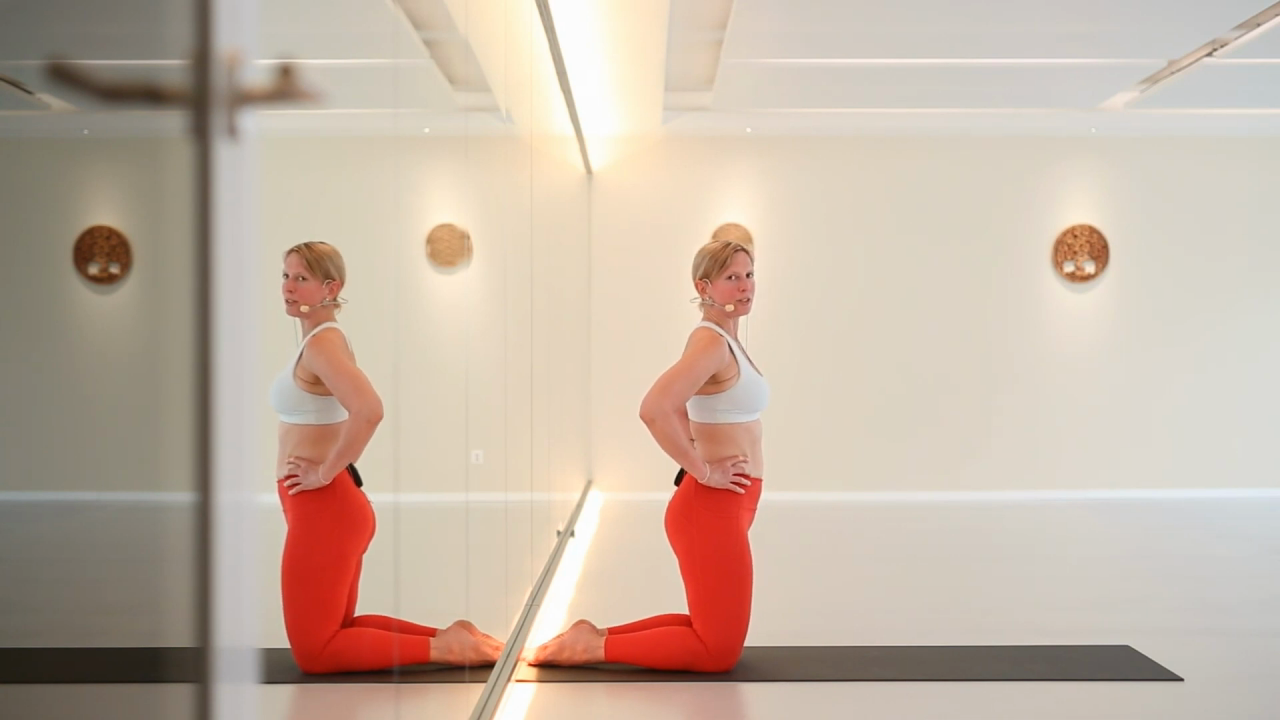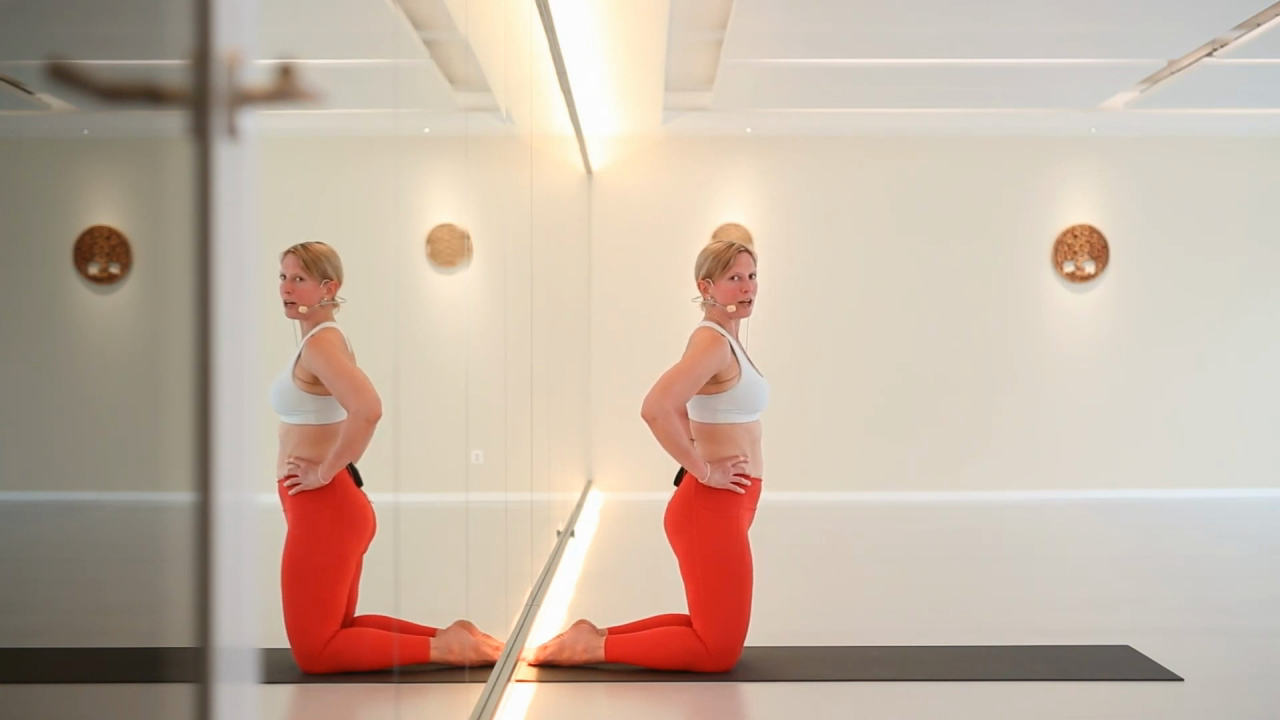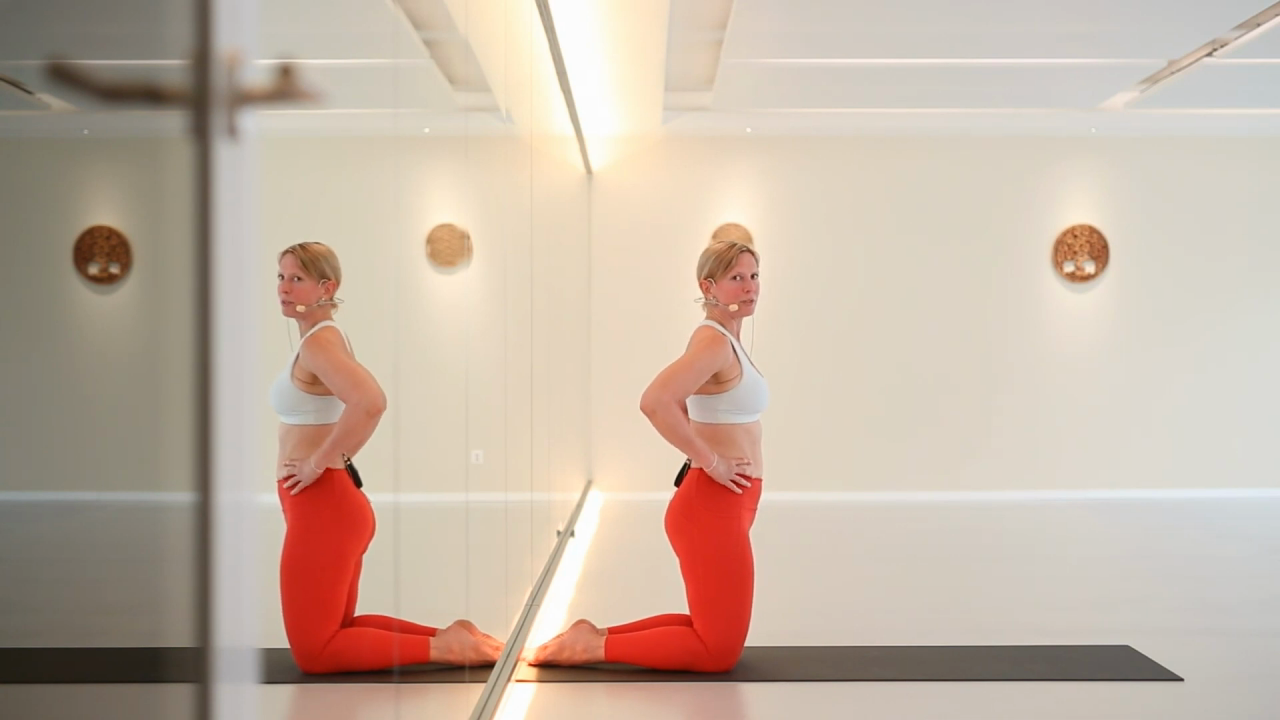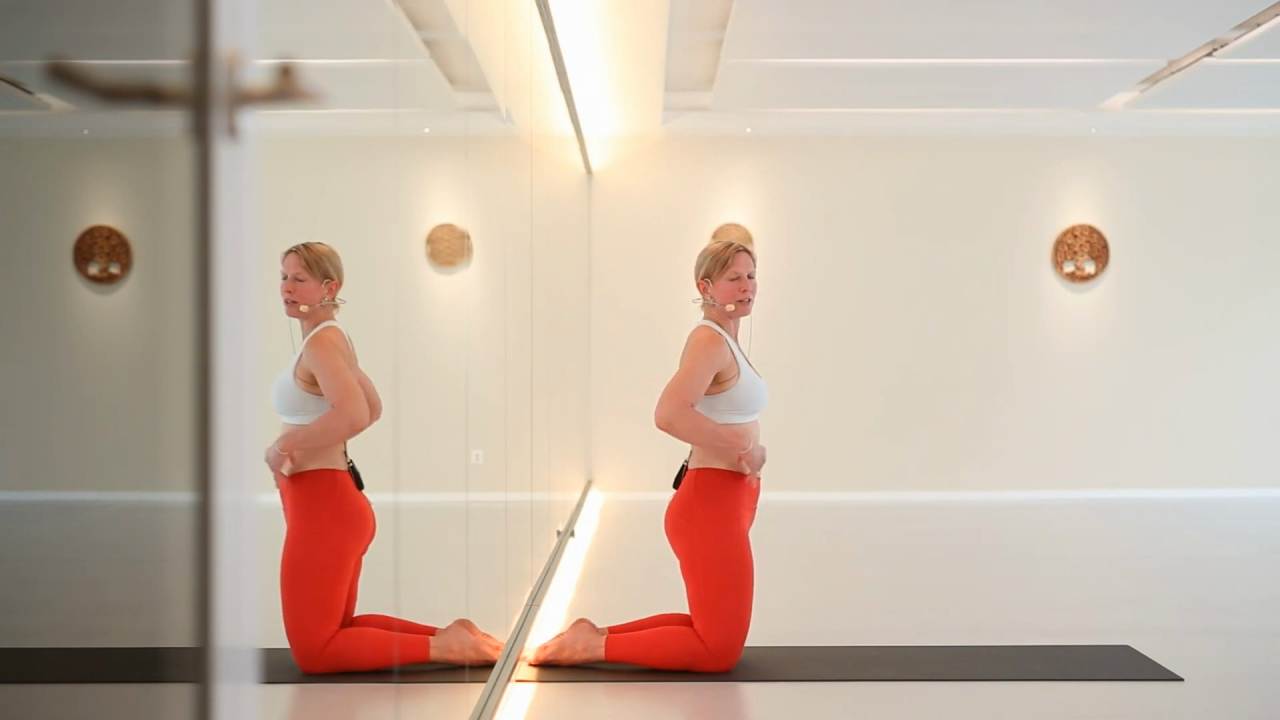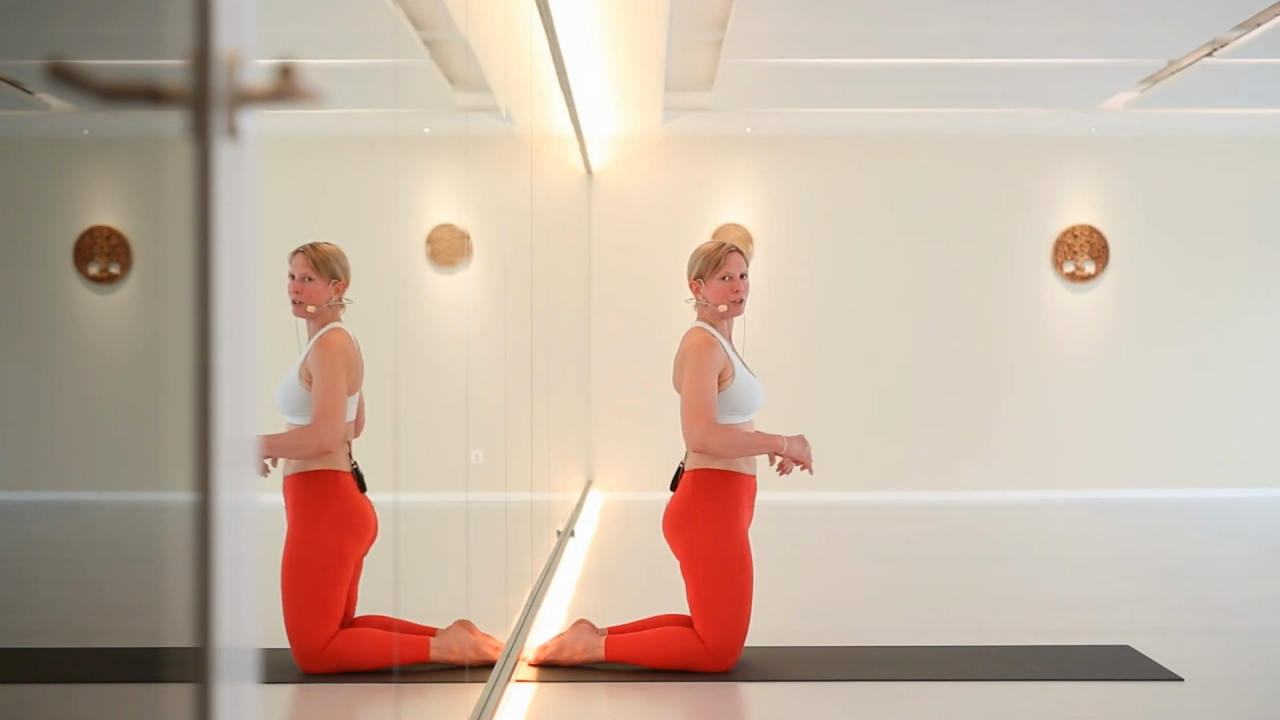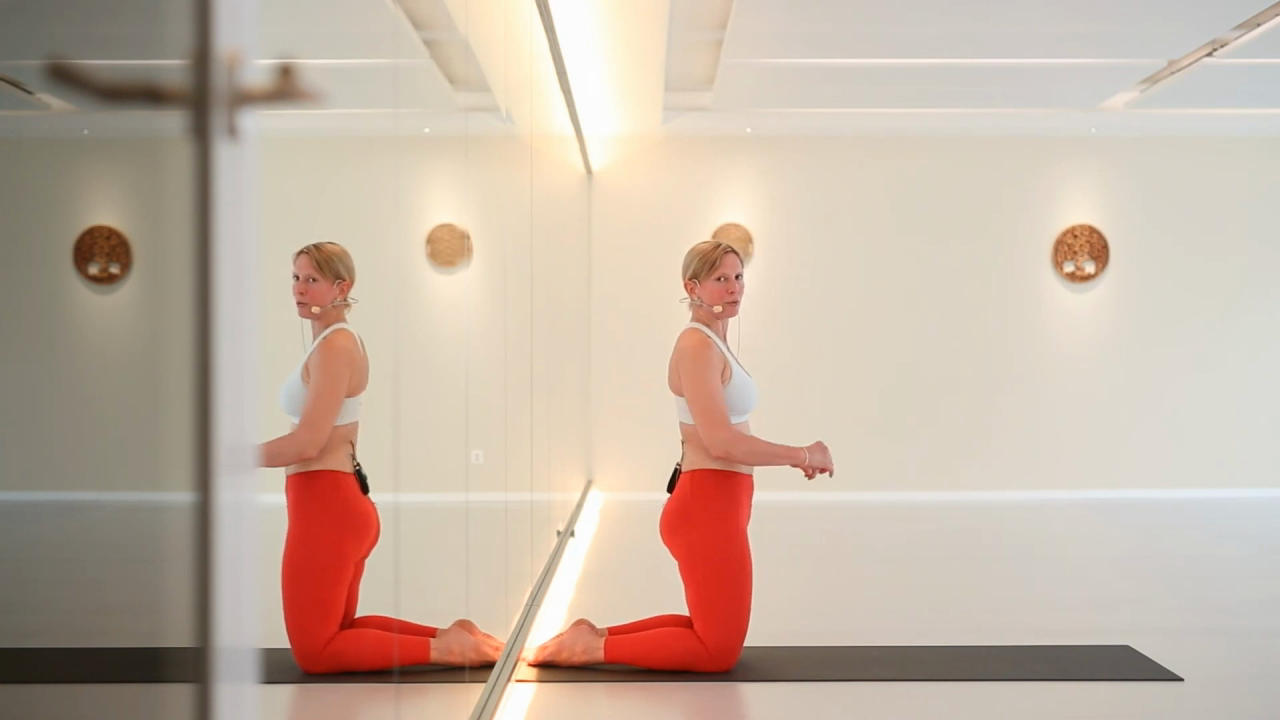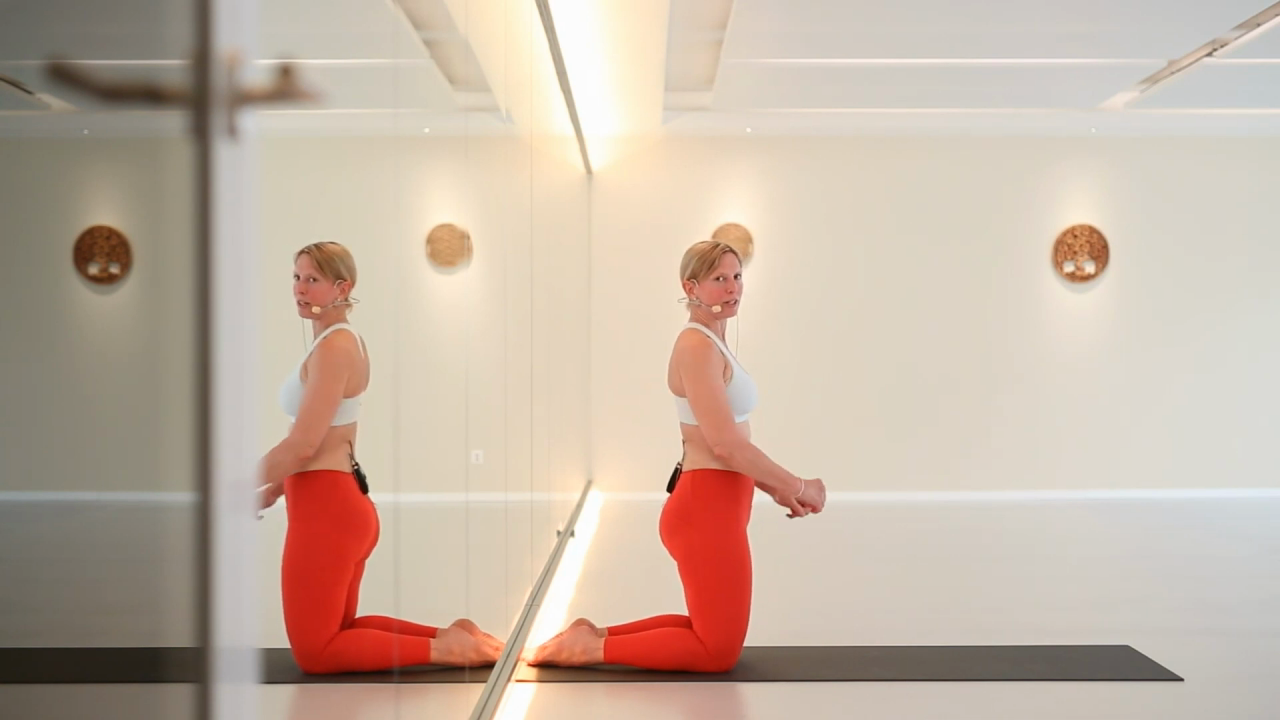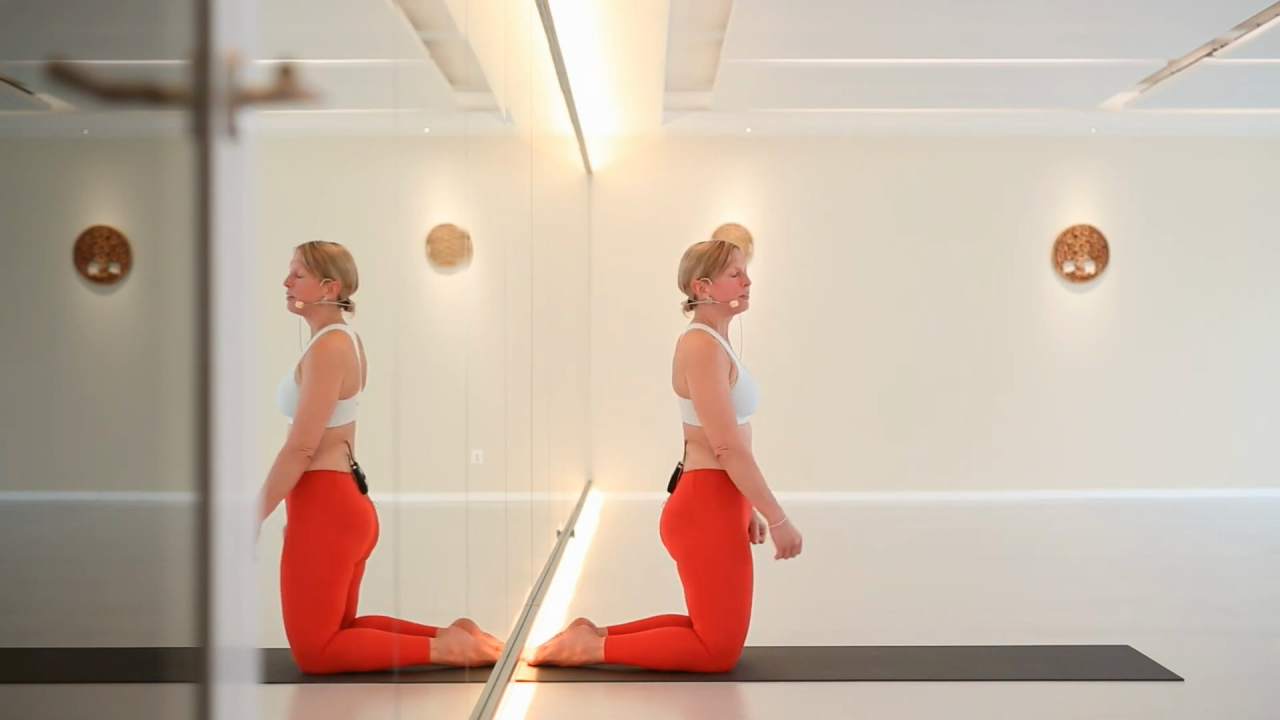
dt=0.2s
person 1, frame 1
left shoulder: (721, 341)
right shoulder: (711, 344)
left elbow: (680, 410)
right elbow: (653, 410)
right wrist: (702, 472)
left hip: (719, 509)
right hip: (712, 510)
left knee: (711, 632)
right knee: (718, 650)
left ankle: (597, 636)
right ankle: (592, 648)
person 1, frame 2
left shoulder: (722, 341)
right shoulder: (713, 343)
left elbow: (681, 410)
right elbow: (655, 409)
right wrist: (703, 471)
left hip: (718, 509)
right hip: (712, 510)
left knee: (712, 633)
right knee: (718, 650)
left ankle: (596, 635)
right ankle: (593, 648)
person 1, frame 3
left shoulder: (725, 341)
right shoulder: (714, 342)
left elbow: (680, 407)
right elbow: (654, 402)
right wrist: (711, 459)
left hip: (719, 506)
right hip: (713, 509)
left knee: (712, 633)
right knee: (718, 650)
left ankle: (596, 635)
right ankle: (594, 648)
person 1, frame 4
left shoulder: (721, 341)
right shoulder: (709, 342)
right elbow: (669, 414)
left wrist: (740, 449)
right wrist: (743, 444)
left hip: (720, 504)
right hip: (714, 507)
left knee: (711, 633)
right knee: (719, 651)
left ankle: (595, 634)
right ankle: (595, 646)
person 1, frame 5
left shoulder: (715, 342)
right shoulder: (702, 344)
right elbow: (702, 436)
left wrist: (776, 446)
right wrist: (781, 444)
left hip: (715, 505)
right hip: (710, 509)
left knee: (713, 634)
right knee: (719, 651)
left ankle: (595, 634)
right ankle: (594, 647)
person 1, frame 6
left shoulder: (711, 344)
right shoulder: (698, 347)
right elbow: (722, 443)
left wrist: (793, 456)
right wrist: (801, 456)
left hip: (711, 506)
right hip: (707, 510)
left knee: (712, 634)
right knee: (719, 651)
left ankle: (597, 635)
right ankle: (593, 649)
person 1, frame 7
left shoulder: (709, 344)
right shoulder: (697, 347)
right elbow: (727, 444)
left wrist: (777, 488)
right wrist: (797, 486)
left hip: (709, 506)
right hip: (707, 511)
left knee: (713, 633)
right knee: (718, 650)
left ankle: (595, 636)
right ankle: (593, 649)
person 1, frame 8
left shoulder: (709, 343)
right shoulder: (703, 347)
right elbow: (728, 446)
left wrist: (747, 511)
right wrist: (777, 519)
left hip: (709, 505)
right hip: (708, 511)
left knee: (712, 632)
right knee: (718, 650)
left ankle: (593, 636)
right ankle: (593, 648)
person 2, frame 1
left shoulder: (321, 343)
right shoulder: (328, 340)
left elbow: (369, 410)
right elbow: (359, 410)
left wrist: (326, 473)
left hip: (321, 508)
right hip: (331, 506)
left knee: (314, 650)
right knee: (334, 628)
left ankle: (441, 649)
right ankle: (447, 637)
person 2, frame 2
left shoulder: (319, 344)
right shoulder: (329, 339)
left elbow: (368, 410)
right elbow: (362, 409)
left wrist: (325, 473)
left hip: (322, 508)
right hip: (335, 504)
left knee: (315, 651)
right knee: (336, 628)
left ankle: (441, 649)
right ankle: (448, 637)
person 2, frame 3
left shoulder: (318, 343)
right shoulder: (327, 339)
left elbow: (370, 403)
right elbow: (373, 401)
left wrist: (317, 461)
left hip: (321, 506)
right hip: (334, 502)
left knee: (314, 651)
right knee: (334, 627)
left ankle: (442, 648)
right ankle: (447, 636)
person 2, frame 4
left shoulder: (321, 343)
right shoulder: (329, 339)
left elbow: (351, 416)
right elbow: (371, 410)
left wrist: (285, 443)
left hip: (321, 504)
right hip: (334, 500)
left knee: (314, 651)
right knee: (333, 628)
left ankle: (441, 646)
right ankle: (447, 635)
person 2, frame 5
left shoulder: (328, 346)
right shoulder: (336, 341)
left elbow: (323, 437)
left wrist: (253, 443)
right wrist: (279, 448)
left hip: (323, 507)
right hip: (339, 502)
left knee: (314, 650)
right knee: (335, 628)
left ankle: (442, 648)
right ankle: (448, 636)
person 2, frame 6
left shoulder: (333, 347)
right shoulder: (342, 342)
left elbow: (307, 443)
right wrist: (257, 456)
left hip: (326, 507)
right hip: (342, 502)
left knee: (315, 651)
right knee: (336, 629)
left ankle: (443, 649)
right ankle: (448, 636)
person 2, frame 7
left shoulder: (332, 348)
right shoulder: (345, 342)
left elbow: (303, 444)
right wrist: (275, 487)
left hip: (326, 508)
right hip: (343, 503)
left knee: (315, 651)
right knee: (336, 629)
left ankle: (442, 650)
right ankle: (448, 635)
person 2, frame 8
left shoulder: (326, 349)
right shoulder: (345, 341)
left elbow: (301, 446)
left wrist: (255, 517)
right wrist: (284, 508)
left hip: (325, 508)
right hip: (346, 502)
left knee: (315, 651)
right knee: (336, 628)
left ankle: (444, 649)
right ankle: (449, 635)
